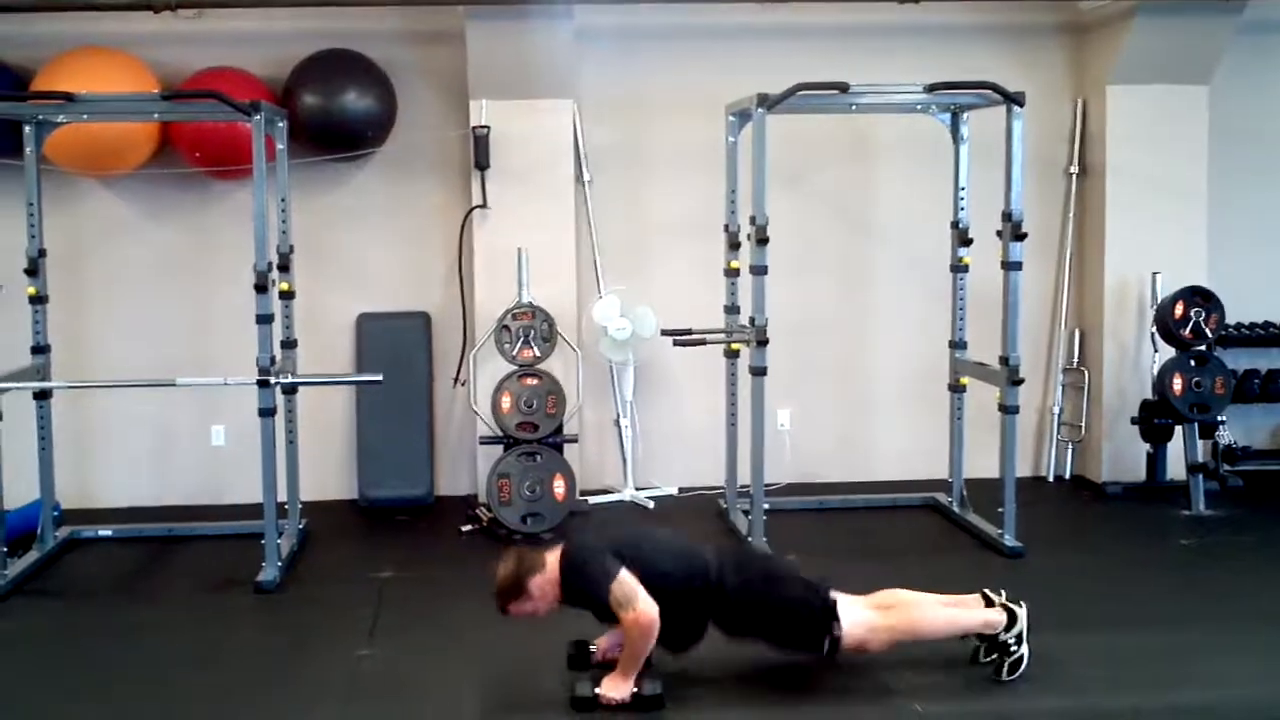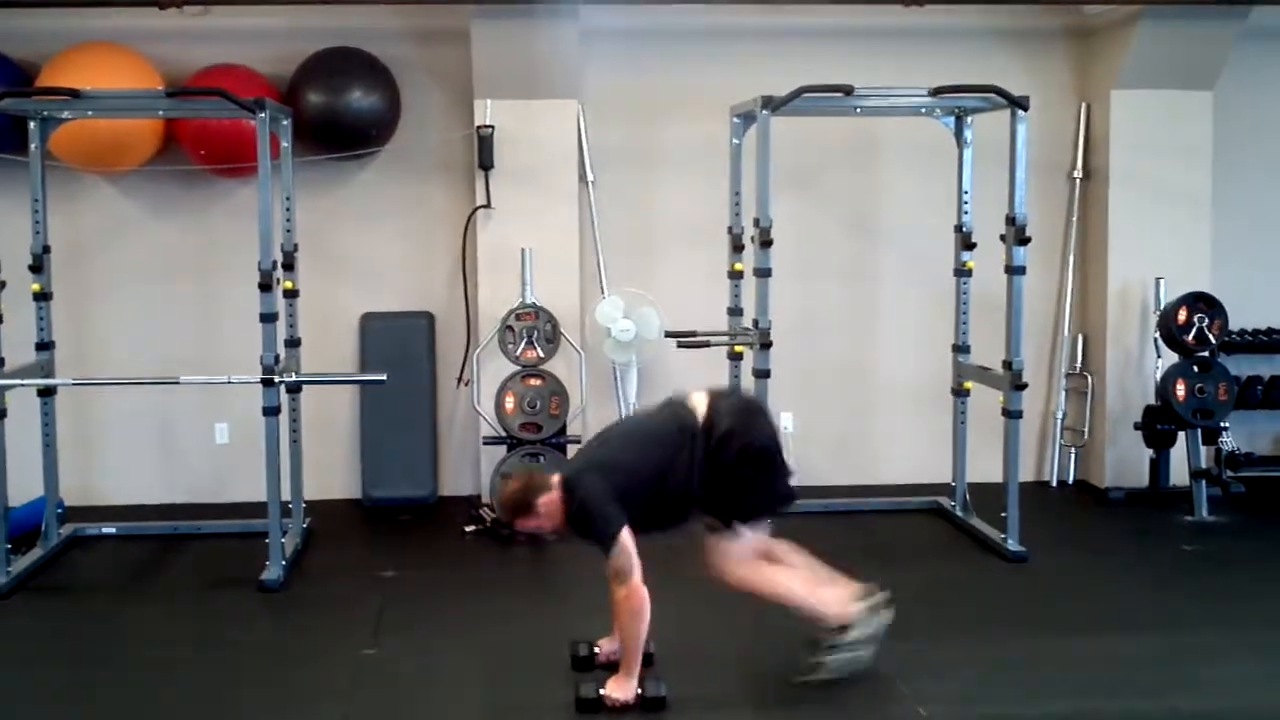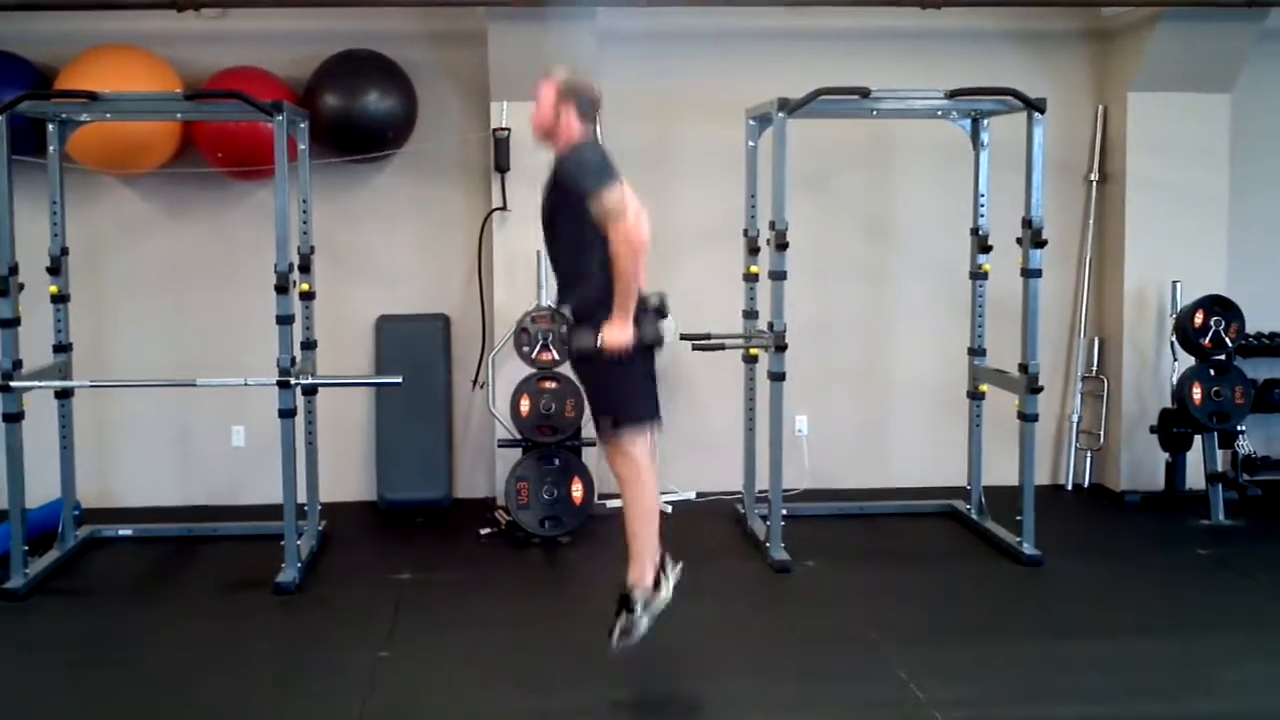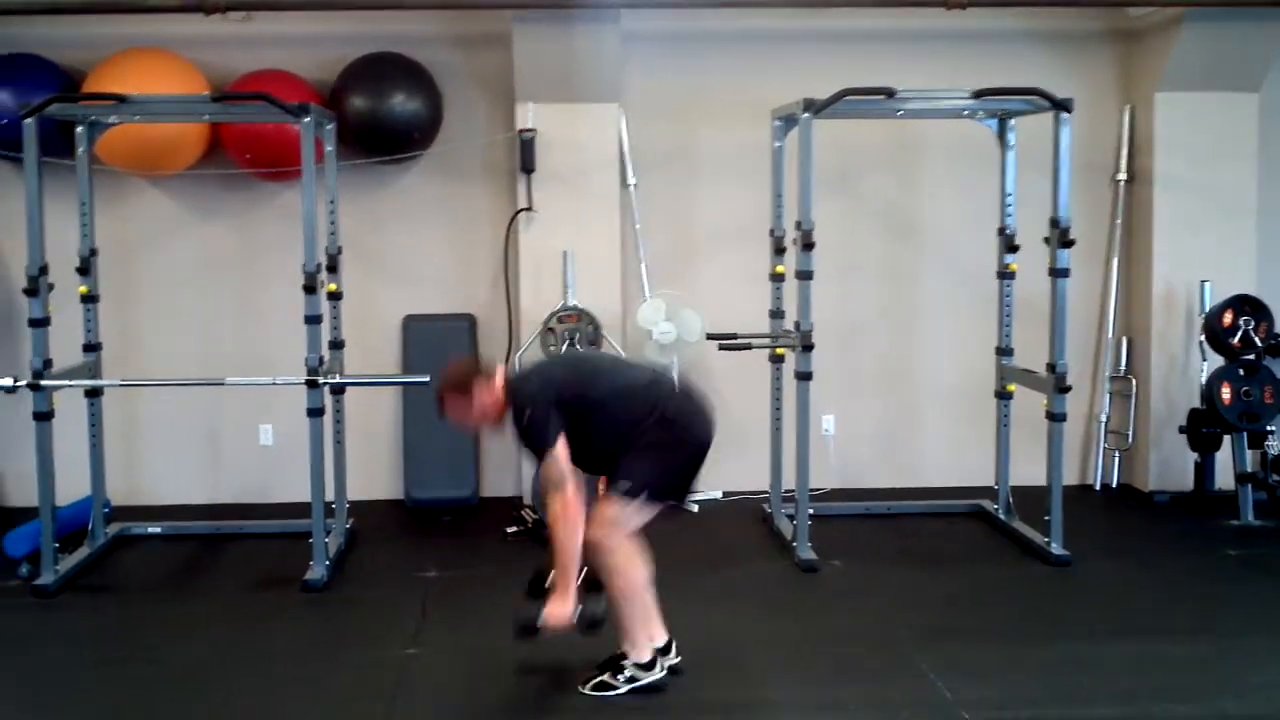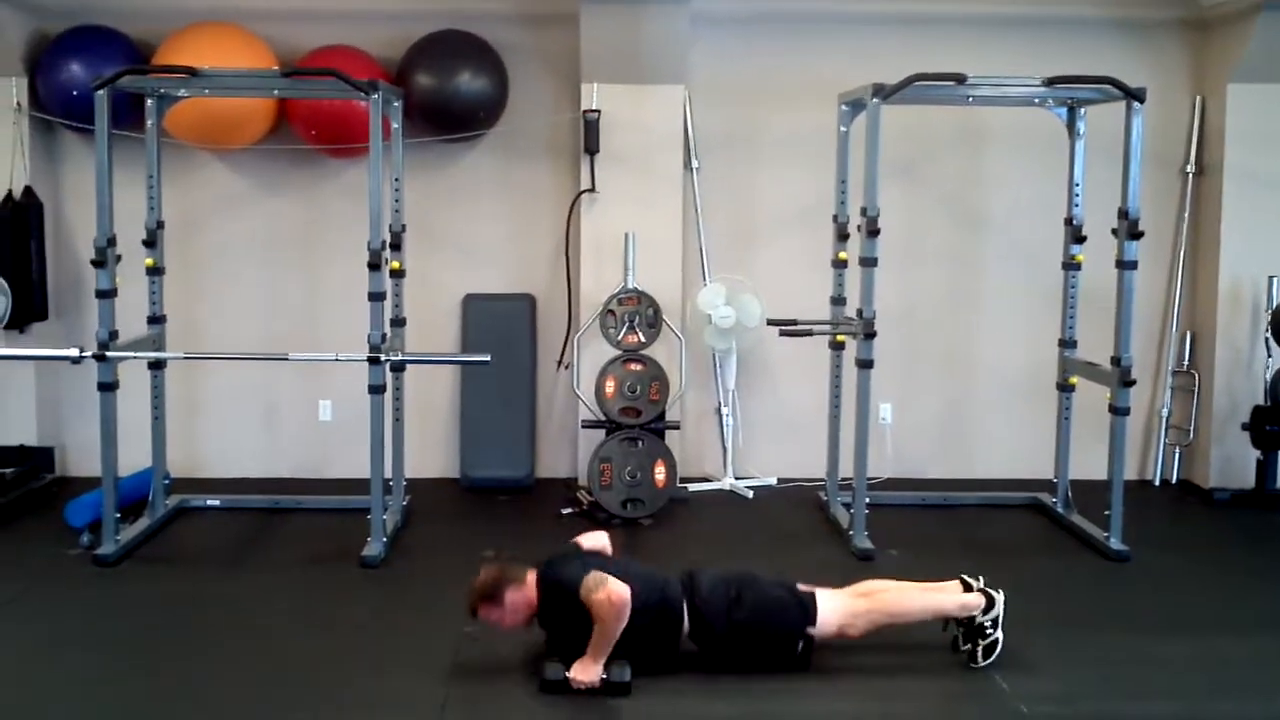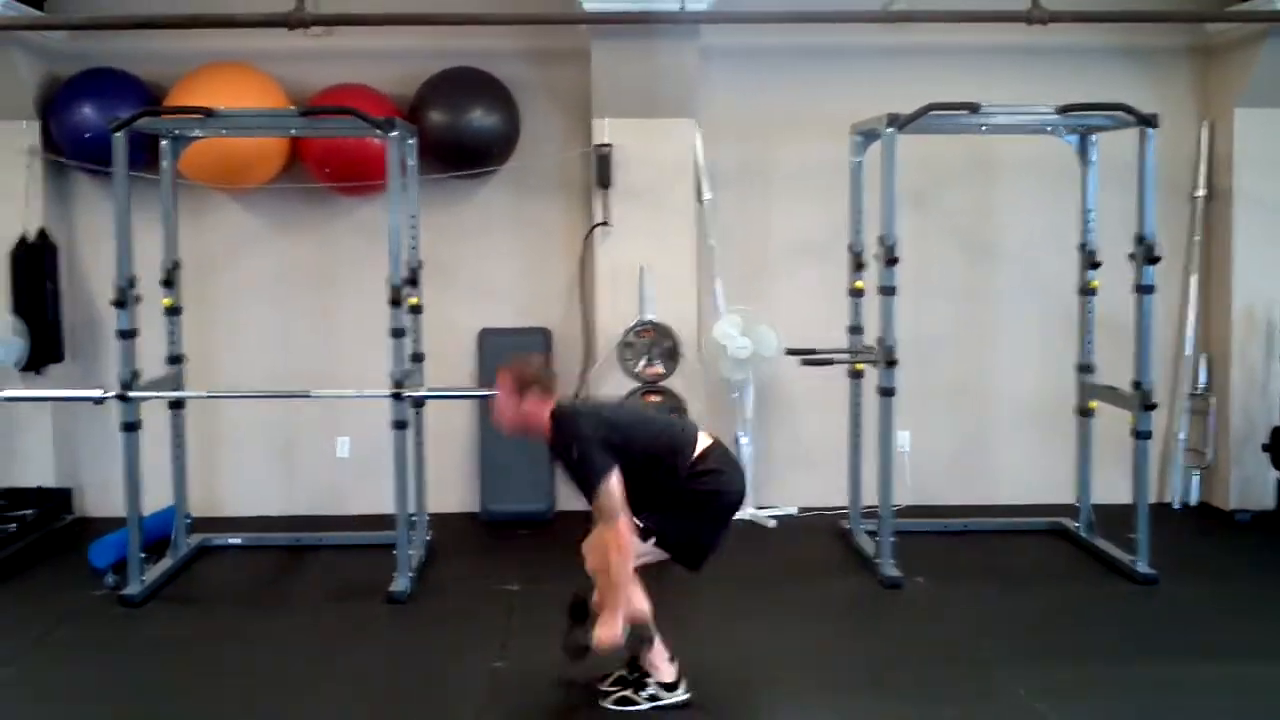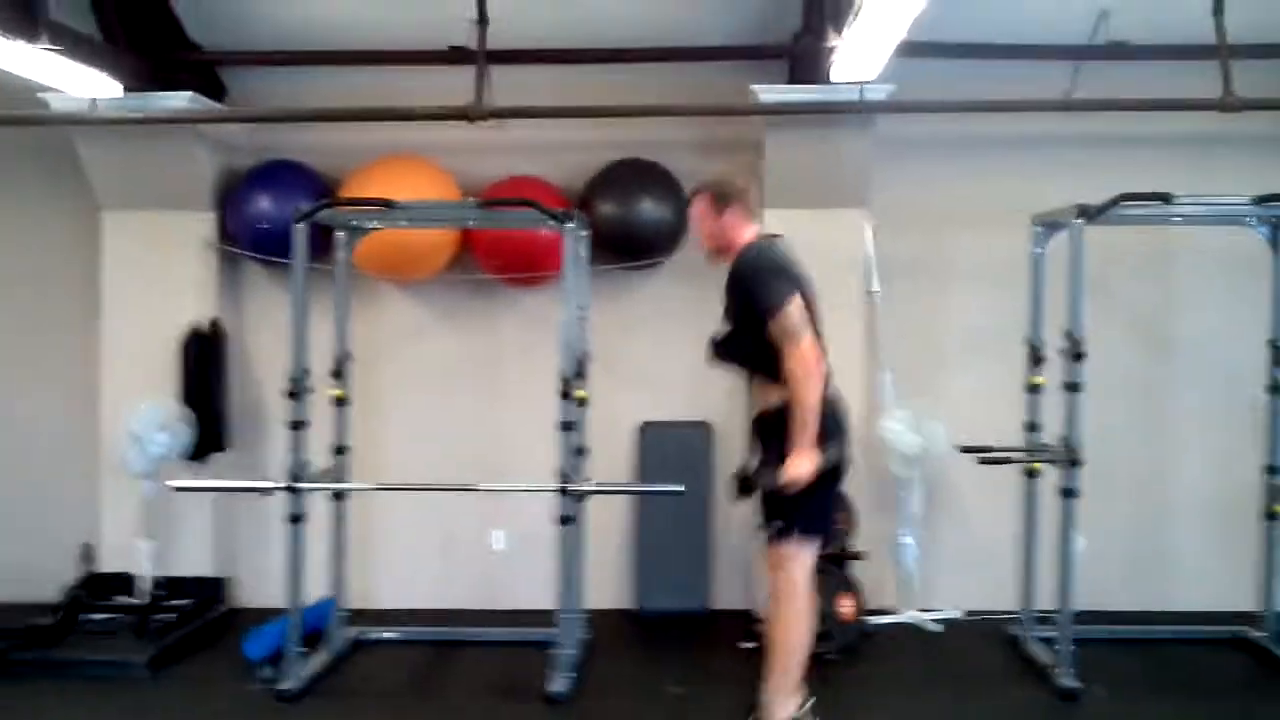
dt=0.7s
person 1, frame 1
left shoulder: (581, 567)
right shoulder: (582, 548)
left elbow: (646, 614)
left wrist: (625, 675)
right wrist: (620, 633)
left hip: (735, 593)
right hip: (727, 573)
left knee: (871, 630)
right knee: (861, 610)
left ankle: (1000, 621)
right ankle: (985, 604)
person 1, frame 2
left shoulder: (588, 500)
right shoulder: (575, 480)
left elbow: (631, 588)
left wrist: (628, 676)
right wrist: (622, 637)
left hip: (733, 435)
right hip: (725, 419)
left knee: (729, 563)
right knee: (749, 546)
left ankle: (845, 617)
right ankle: (851, 599)
person 1, frame 3
left shoulder: (578, 161)
right shoulder: (581, 162)
left elbow: (632, 225)
right elbow: (627, 224)
left wrist: (620, 317)
left hip: (610, 329)
right hip: (605, 322)
left knee: (627, 453)
right knee: (627, 450)
left ankle: (645, 583)
right ankle: (652, 565)
person 1, frame 4
left shoulder: (529, 401)
right shoulder: (535, 384)
left elbow: (564, 498)
right elbow: (567, 490)
left wrist: (563, 594)
right wrist: (566, 570)
left hip: (675, 422)
right hip: (675, 415)
left knee: (607, 528)
right knee: (607, 527)
left ankle: (642, 658)
right ankle: (656, 644)
person 1, frame 5
left shoulder: (558, 581)
right shoulder: (558, 566)
left elbow: (616, 597)
right elbow: (600, 540)
left wrist: (593, 659)
right wrist: (595, 626)
left hip: (714, 611)
right hip: (706, 593)
left knee: (847, 618)
right knee: (841, 602)
left ankle: (976, 606)
right ankle: (962, 591)
person 1, frame 6
left shoulder: (576, 437)
right shoulder: (570, 424)
left elbow: (616, 532)
right elbow: (611, 515)
left wrist: (612, 615)
right wrist: (608, 594)
left hip: (709, 481)
right hip: (697, 473)
left knee: (607, 553)
right knee: (597, 554)
left ankle: (663, 677)
right ankle: (653, 663)
person 1, frame 7
left shoulder: (758, 268)
right shoulder: (762, 265)
left elbow: (804, 352)
left wrist: (802, 448)
left hip: (803, 433)
right hip: (788, 426)
left knee: (787, 568)
right knee: (789, 571)
